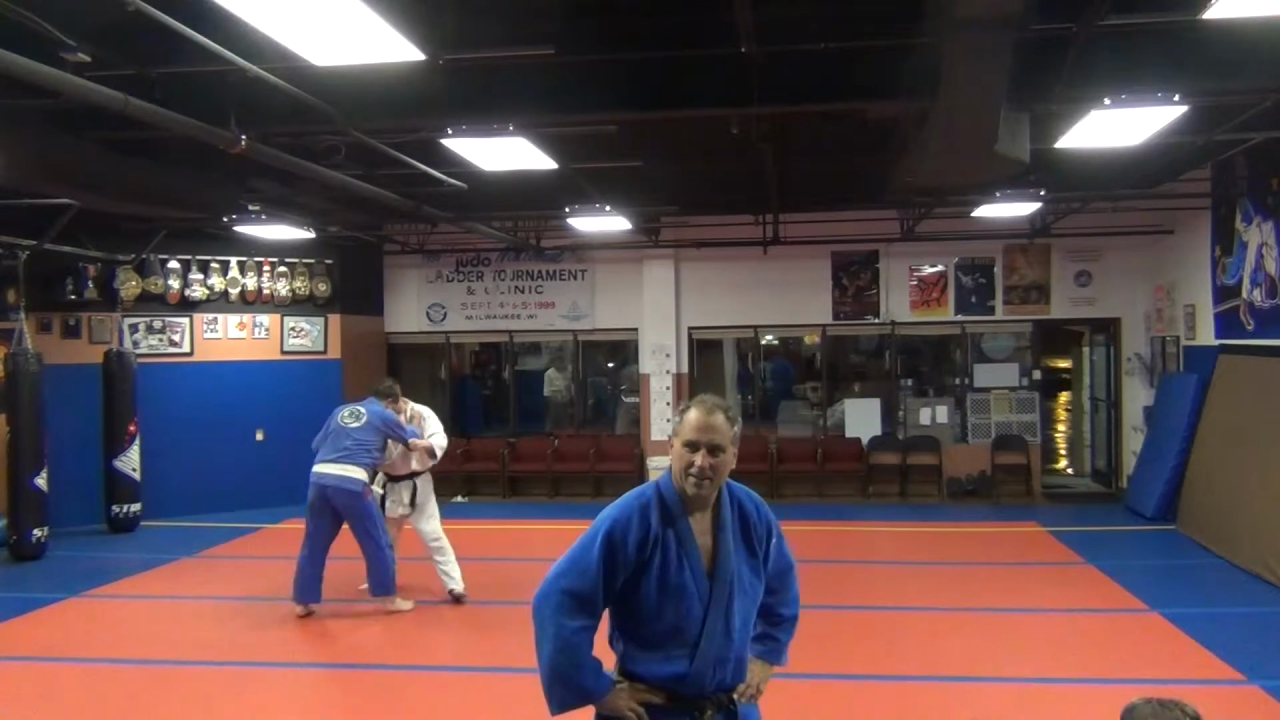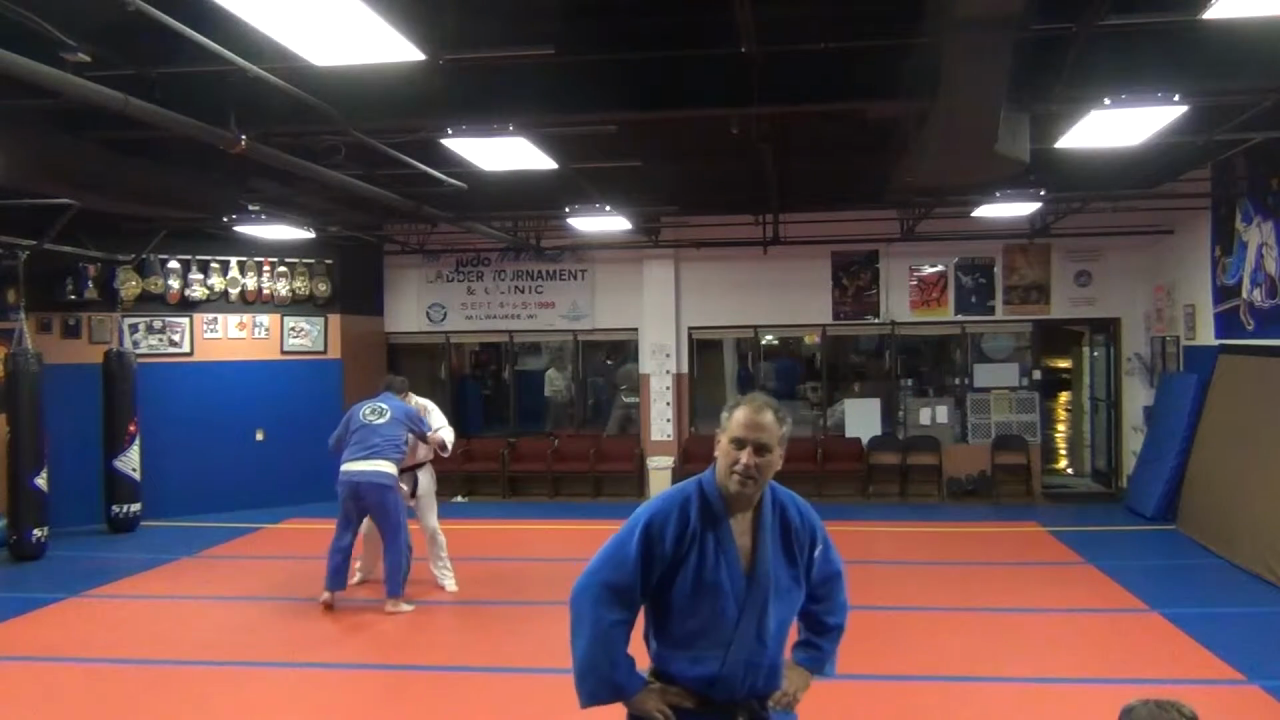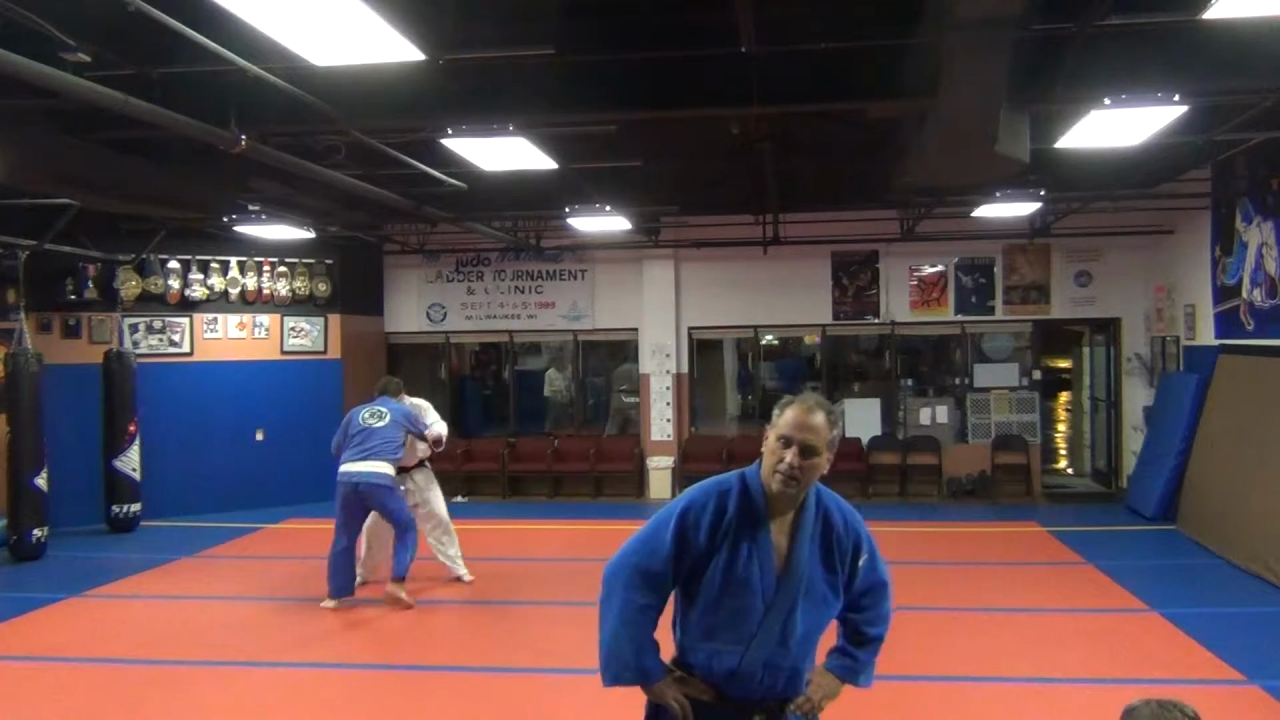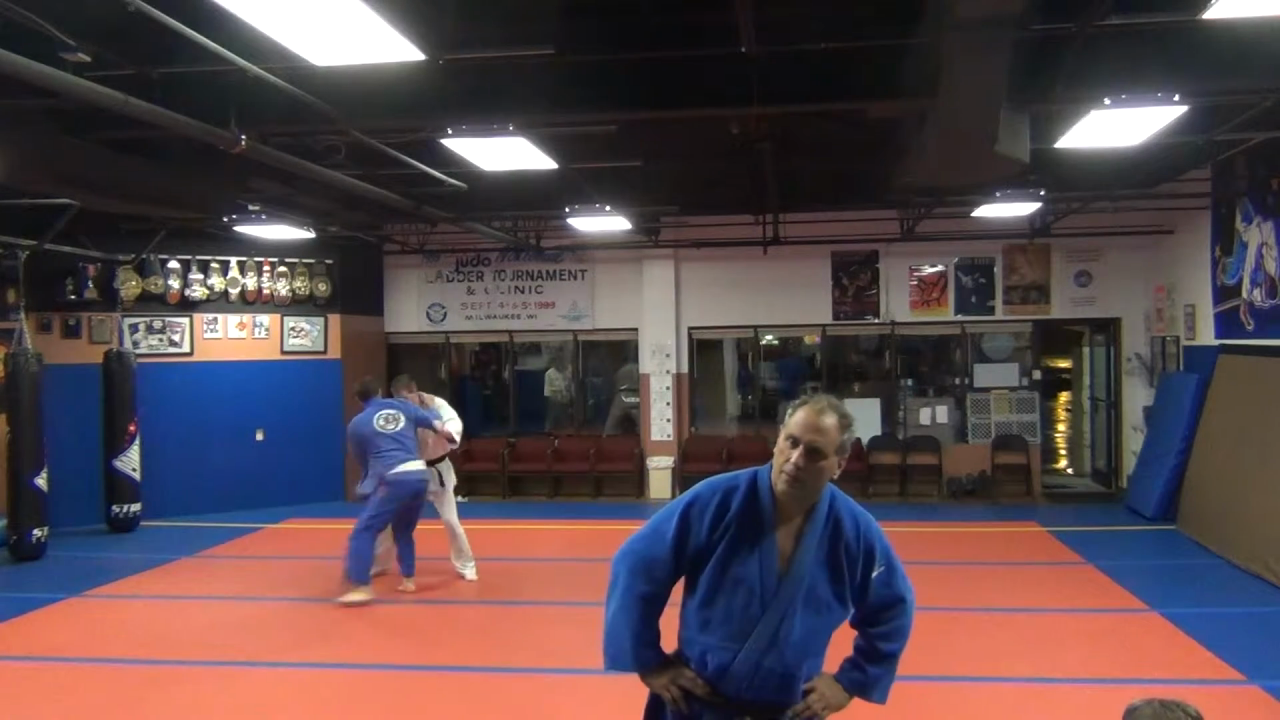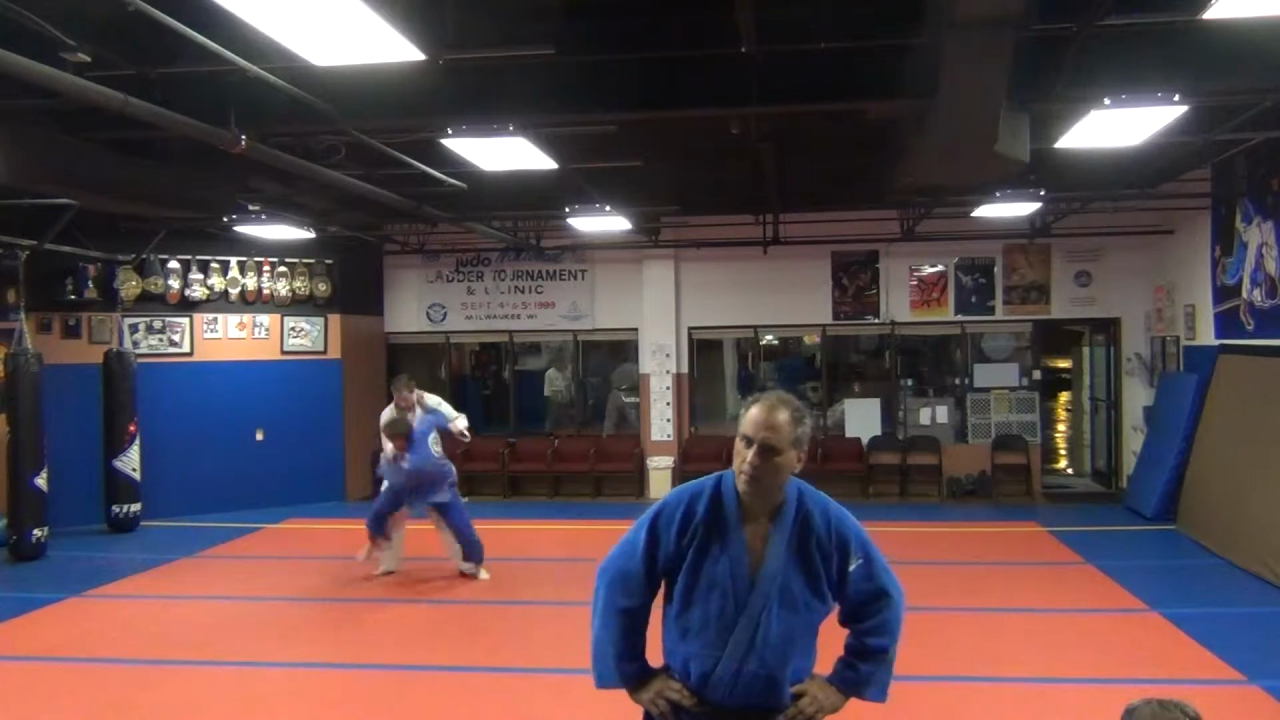
dt=0.3s
person 1, frame 1
left shoulder: (752, 514)
right shoulder: (629, 519)
left elbow: (781, 587)
right elbow: (558, 601)
left wrist: (765, 655)
right wrist: (598, 691)
person 1, frame 2
left shoulder: (796, 519)
right shoulder: (667, 515)
left elbow: (828, 593)
right elbow: (596, 595)
left wrist: (807, 664)
right wrist: (629, 688)
person 1, frame 3
left shoulder: (841, 525)
right shoulder: (706, 505)
left elbow: (872, 600)
right elbow: (629, 578)
left wrist: (838, 671)
right wrist: (649, 674)
person 1, frame 4
left shoulder: (855, 530)
right shoulder: (714, 501)
left elbow: (892, 610)
right elbow: (637, 565)
left wrist: (849, 683)
right wrist: (648, 664)
person 1, frame 5
left shoulder: (828, 524)
right shoulder: (683, 510)
left elbow: (881, 602)
right elbow: (619, 583)
left wrist: (843, 684)
right wrist: (636, 678)
person 2, frame 1
left shoulder: (341, 411)
right shoulder: (386, 416)
left elbow: (317, 444)
right elbow: (412, 440)
right wrist: (416, 431)
left hip: (320, 478)
right hip: (351, 482)
left knee: (314, 544)
right knee: (376, 541)
left ankle: (303, 603)
right ankle: (390, 599)
person 2, frame 2
left shoulder: (357, 409)
right shoulder: (407, 410)
left elbow: (335, 444)
right elbow: (426, 435)
left hip: (348, 476)
right hip: (380, 478)
left knee: (343, 536)
right knee: (396, 539)
left ankle: (330, 591)
right ankle: (394, 600)
person 2, frame 3
left shoulder: (354, 413)
right shoulder: (404, 412)
left elbow: (336, 449)
right elbow: (426, 434)
right wrist: (432, 436)
left hip: (348, 477)
right hip: (380, 477)
left knee: (344, 539)
right knee: (406, 528)
left ankle: (335, 596)
right ankle: (396, 584)
person 2, frame 4
left shoulder: (356, 425)
right shoulder: (403, 406)
left elbow: (362, 457)
right elbow: (436, 423)
left hip: (393, 480)
right hip: (418, 476)
left knee: (364, 531)
right knee: (402, 530)
left ankle: (361, 587)
right ankle: (408, 579)
person 2, frame 5
left shoulder: (413, 464)
right shoulder: (423, 425)
left elbow: (393, 481)
right elbow: (440, 419)
left wrist: (388, 462)
left hip: (441, 487)
right knee: (379, 510)
left ankle: (477, 564)
right ankle: (376, 540)
person 3, frame 1
left shoulder: (421, 414)
left elbow: (439, 437)
left wrist: (427, 446)
left hip: (416, 483)
right hip: (387, 483)
left knee: (432, 534)
left ankle: (455, 585)
person 3, frame 2
left shoulder: (425, 407)
left elbow: (446, 430)
left wrist: (439, 439)
left hip: (418, 475)
left knee: (430, 527)
right knee: (371, 527)
left ankle: (445, 577)
right ankle: (364, 572)
person 3, frame 3
left shoulder: (419, 407)
left elbow: (438, 424)
left wrist: (436, 434)
left hip: (420, 473)
left knee: (439, 518)
right knee: (374, 525)
left ankle: (458, 568)
right ankle: (363, 573)
person 3, frame 4
left shoulder: (436, 404)
left elbow: (454, 423)
left wrist: (448, 433)
left hip: (436, 471)
left knee: (450, 520)
left ankle: (465, 566)
right ankle: (379, 564)
person 3, frame 5
left shoulder: (430, 402)
right shoulder: (388, 415)
left elbow: (456, 418)
right elbow: (390, 448)
left wrist: (457, 428)
left knee: (442, 516)
right knee: (392, 517)
left ankle: (462, 559)
right ankle: (389, 563)
